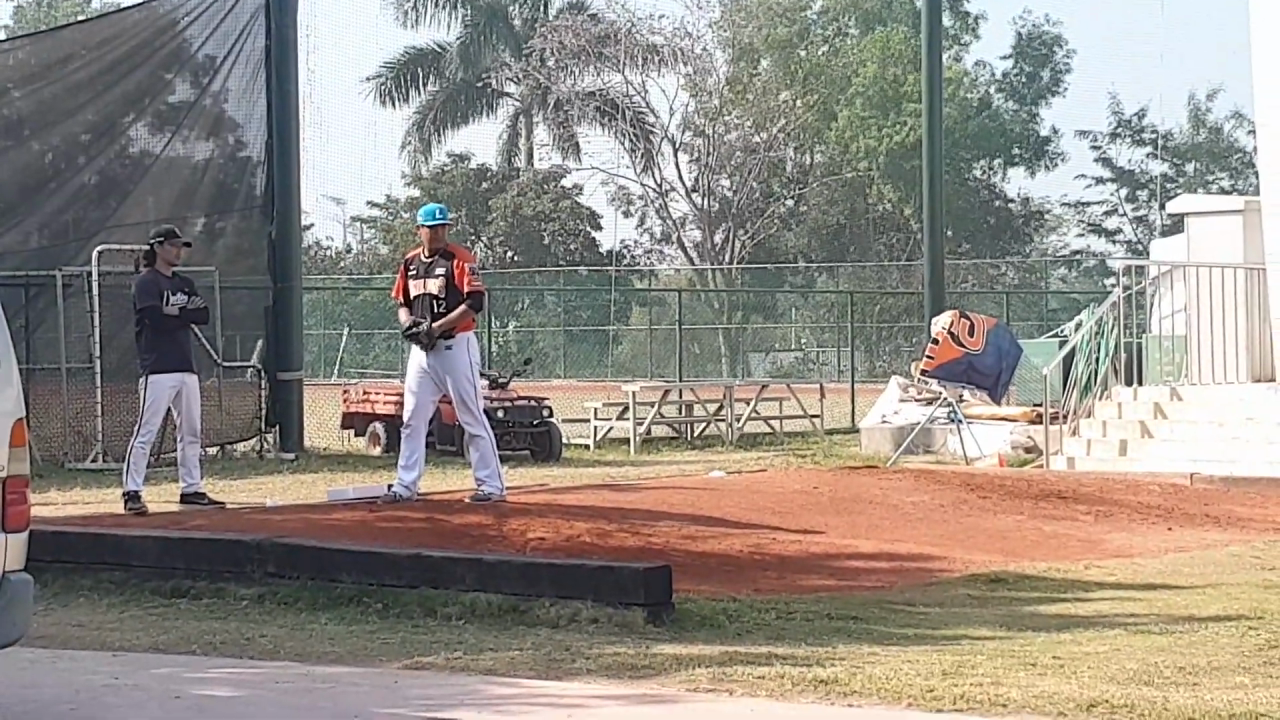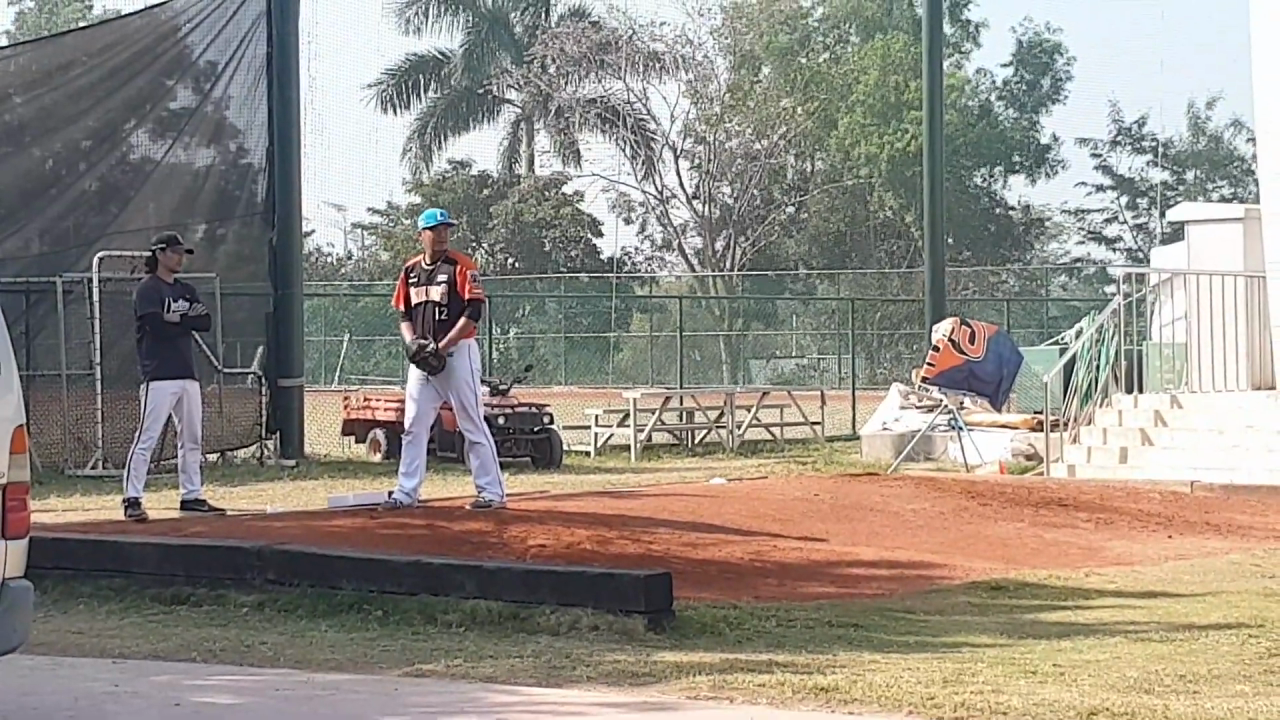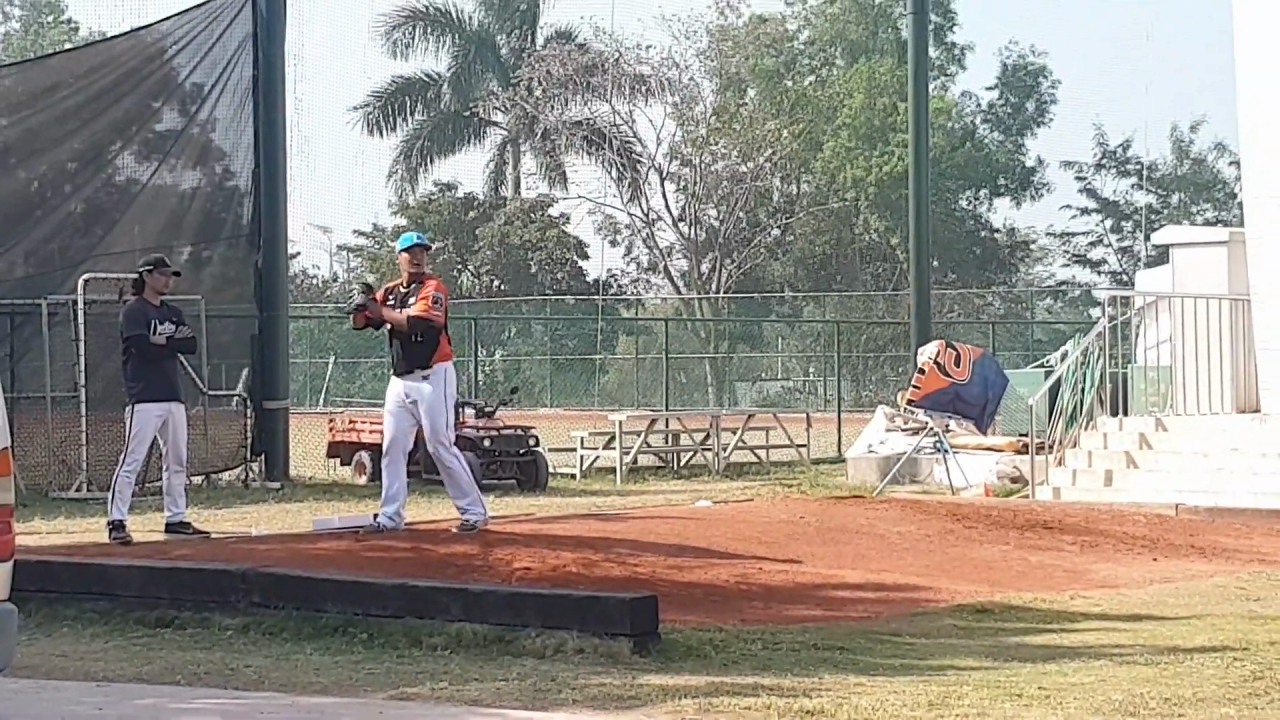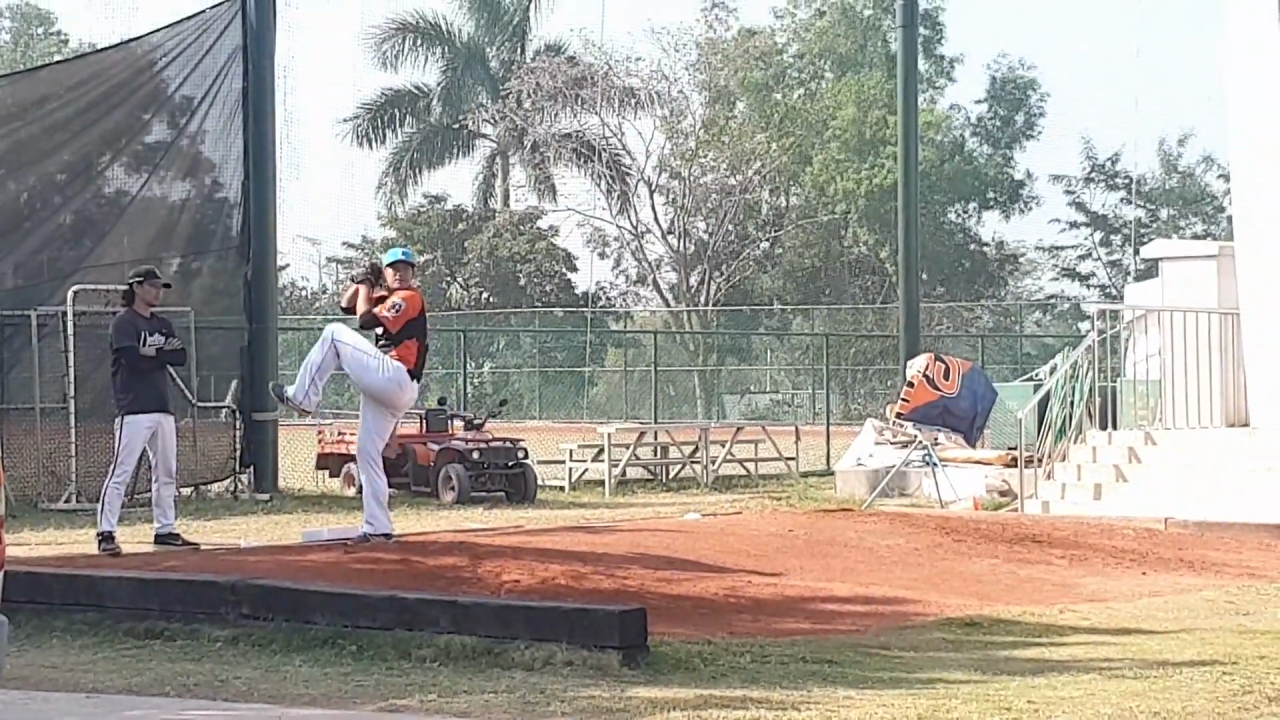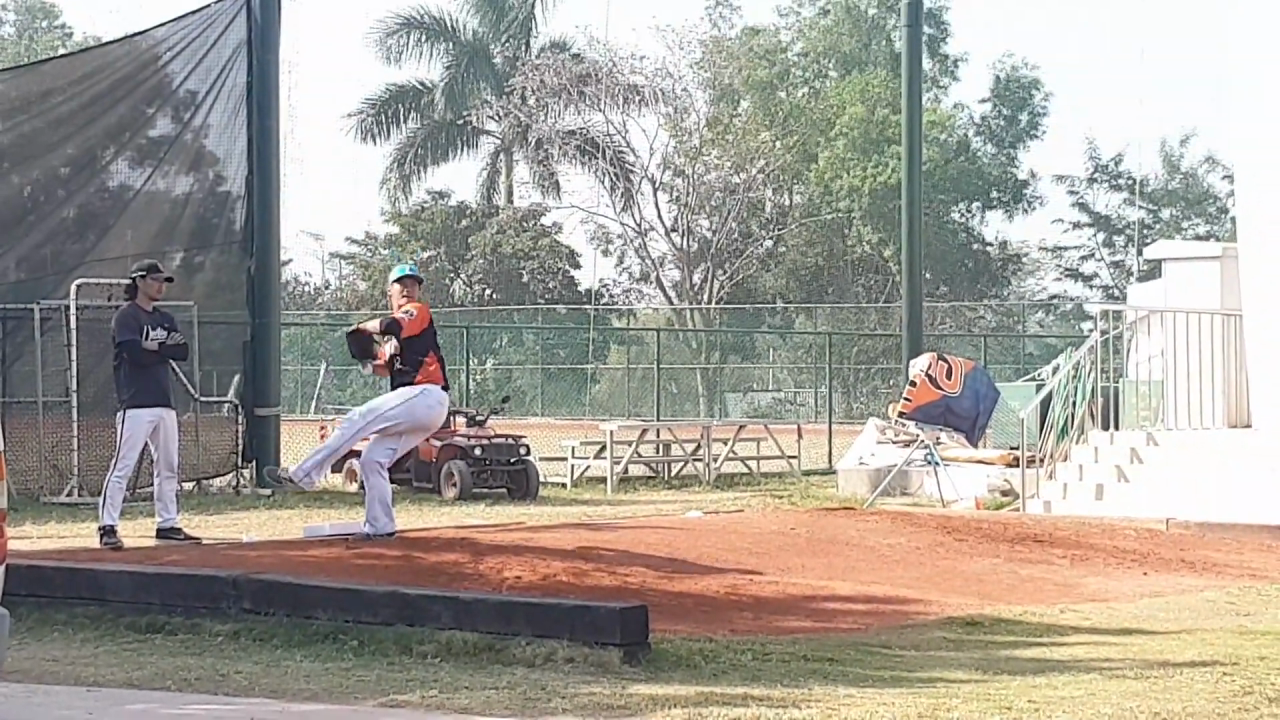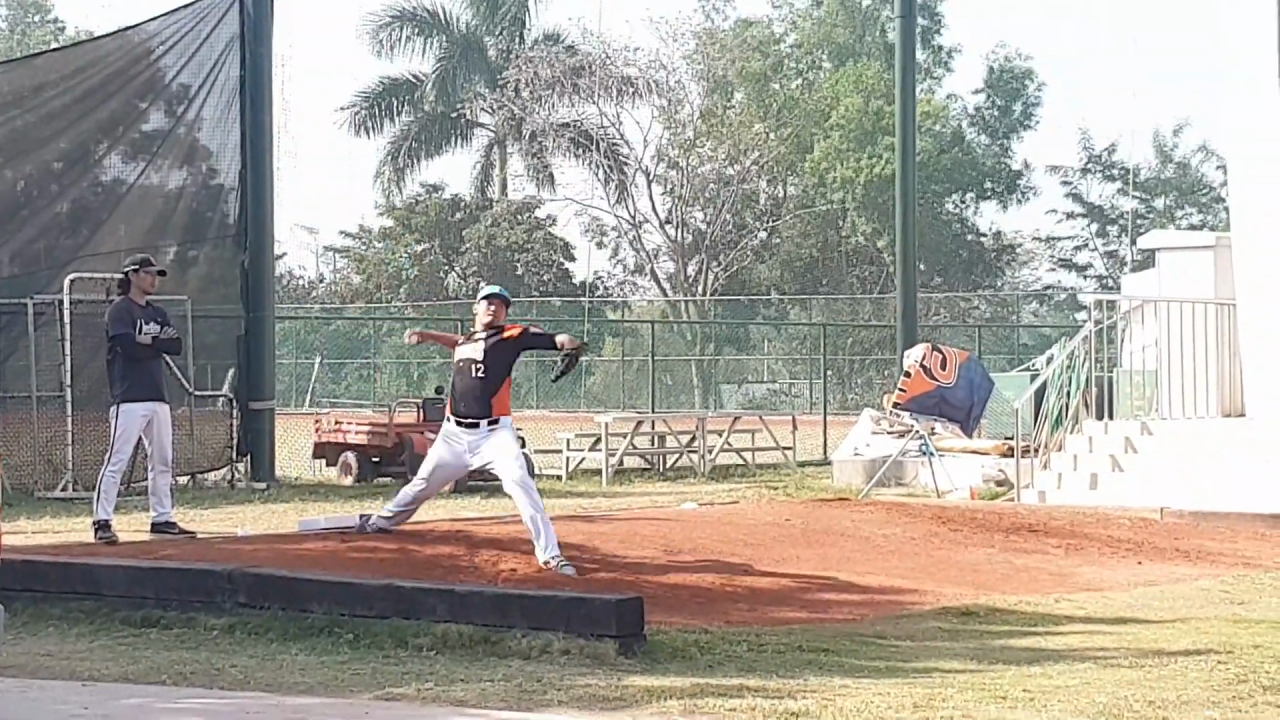
dt=0.4s
person 1, frame 1
left shoulder: (460, 258)
right shoulder: (410, 262)
left elbow: (475, 303)
right elbow: (402, 303)
left wrist: (436, 327)
right wrist: (408, 321)
left hip: (456, 346)
right hip: (422, 350)
left knee: (472, 417)
right knee: (412, 419)
left ankle: (492, 485)
right ankle: (405, 485)
person 1, frame 2
left shoulder: (462, 266)
right shoulder: (410, 270)
left elbow: (473, 313)
right elbow: (404, 314)
left wrist: (441, 347)
right wrist: (412, 342)
left hip: (458, 354)
right hip: (423, 359)
left knee: (472, 424)
right knee: (414, 426)
left ankle: (492, 492)
right ankle: (405, 492)
person 1, frame 3
left shoulder: (433, 287)
right shoulder: (389, 292)
left elbow: (418, 325)
right elbow: (360, 323)
left wrist: (379, 311)
right wrist: (362, 307)
left hip: (433, 377)
right hip: (400, 380)
left knee: (440, 447)
right knee: (393, 447)
left ankle: (475, 512)
right ankle: (390, 517)
person 1, frame 4
left shoulder: (410, 297)
right shoulder: (387, 299)
left elbow: (366, 320)
right elbow: (346, 304)
left wrist: (365, 288)
right wrist: (360, 285)
left hip: (391, 376)
right hip: (386, 388)
left knee: (333, 332)
right knee: (367, 455)
left ankle: (302, 397)
right ankle: (378, 527)
person 1, frame 5
left shoulder: (418, 311)
right shoulder: (388, 335)
left elbow: (390, 325)
right elbow: (389, 368)
left wrist: (362, 327)
right wrist: (376, 367)
left hip: (426, 397)
right hip: (417, 403)
left knee: (355, 423)
right knee: (372, 460)
left ankle: (302, 475)
right ankle: (380, 526)
person 1, frame 6
left shoulder: (510, 337)
right shoulder: (465, 342)
left elbow: (547, 339)
left wrist: (564, 341)
right wrist: (426, 335)
left hip: (496, 433)
right hip: (455, 433)
left knee: (519, 483)
right knee: (421, 486)
left ankle: (550, 554)
right ankle: (381, 521)
person 2, frame 1
left shoulder: (185, 283)
right shoulder: (145, 282)
left elbow: (204, 316)
right elbow: (157, 319)
left wrist: (176, 312)
right wrist: (187, 312)
left hip: (186, 368)
right hip: (158, 370)
left knee: (191, 432)
right knee: (146, 432)
left ankle: (191, 490)
right ankle: (132, 492)
person 2, frame 2
left shoulder: (187, 290)
right shoulder: (147, 289)
left elbow: (205, 322)
right elbow: (158, 326)
left wrist: (178, 319)
right wrist: (188, 320)
left hip: (188, 375)
right hip: (159, 376)
left knee: (192, 439)
right knee: (147, 439)
left ankle: (192, 497)
right ankle: (132, 499)
person 2, frame 3
left shoulder: (174, 313)
right shoulder: (133, 311)
left elbow: (191, 345)
right elbow: (143, 348)
left wrist: (163, 341)
right wrist: (175, 342)
left hip: (173, 397)
right hip: (145, 399)
left knee: (177, 461)
right knee: (132, 461)
left ankle: (176, 519)
right ankle: (117, 522)
person 2, frame 4
left shoulder: (163, 324)
right shoulder: (123, 322)
left elbow: (181, 357)
right elbow: (133, 360)
left wrist: (153, 353)
right wrist: (163, 354)
left hip: (163, 408)
right hip: (134, 410)
left knee: (166, 473)
right knee: (121, 472)
left ankle: (165, 530)
right ankle: (106, 533)
person 2, frame 5
left shoulder: (166, 319)
right shoulder: (126, 316)
left elbow: (183, 352)
right elbow: (135, 354)
left wrist: (155, 347)
right wrist: (167, 348)
left hip: (165, 403)
right hip: (136, 404)
left knee: (168, 467)
right knee: (123, 466)
left ankle: (167, 525)
right ankle: (107, 527)
person 2, frame 6
left shoulder: (159, 313)
right shoulder: (119, 310)
left elbow: (176, 346)
right elbow: (129, 348)
left wrist: (149, 340)
right wrist: (160, 342)
left hip: (158, 397)
right hip: (129, 399)
left knee: (162, 461)
right knee: (117, 461)
left ankle: (162, 519)
right ankle: (102, 522)
